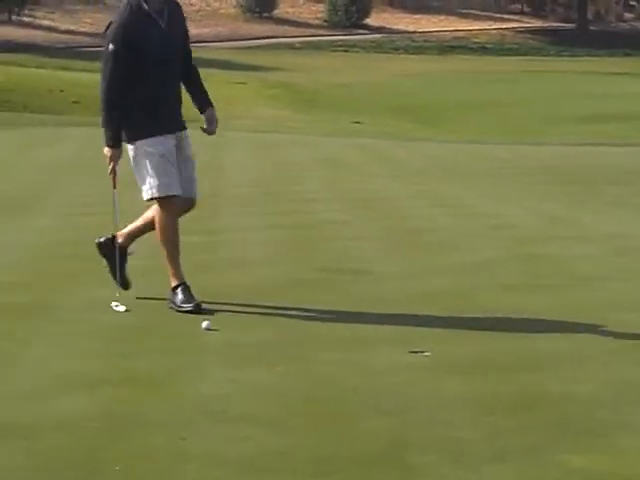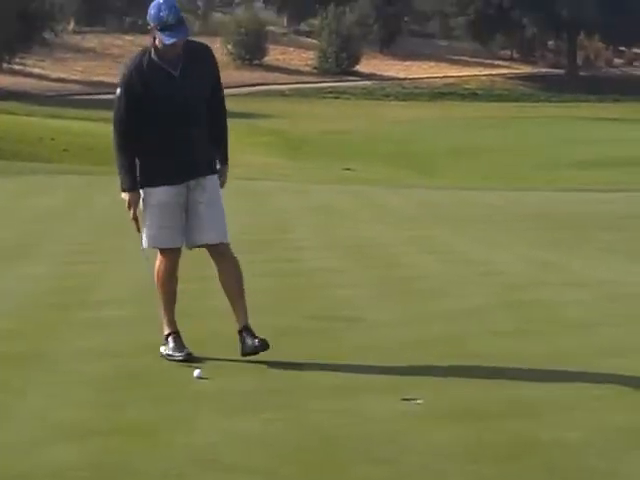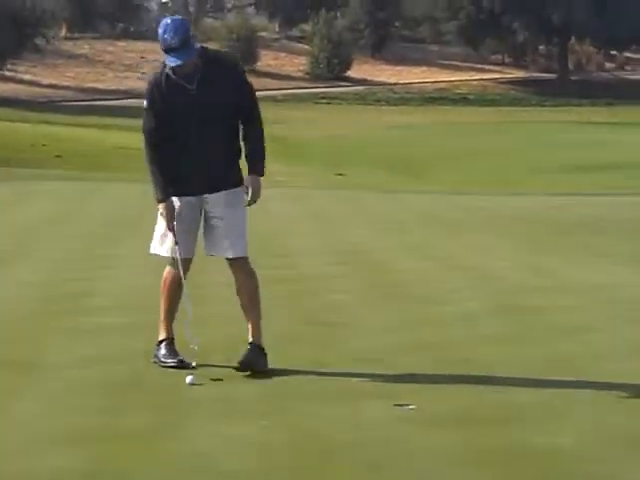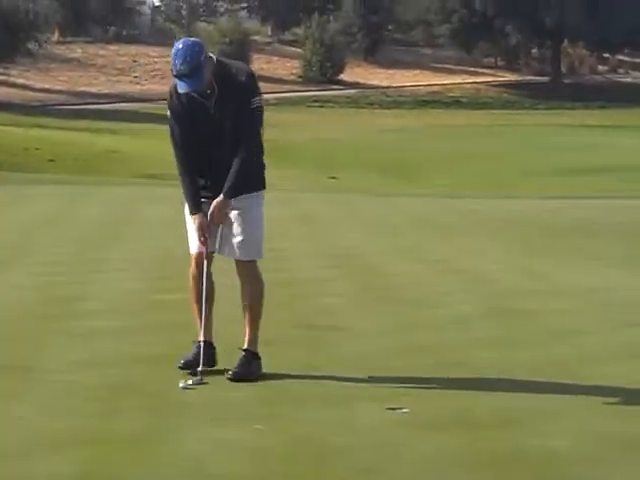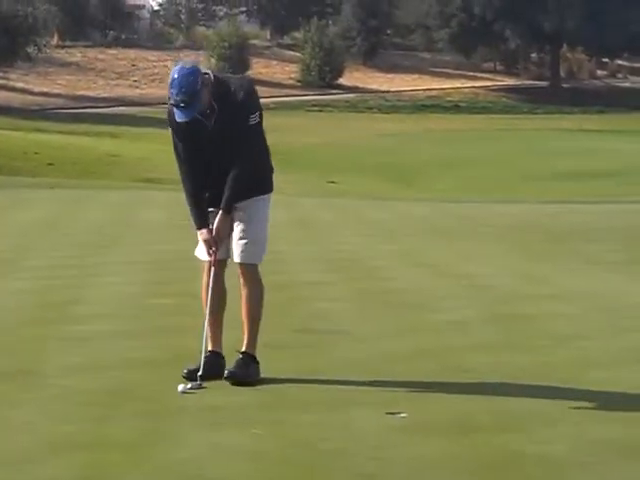
dt=0.3s
person 1, frame 1
right shoulder: (124, 26)
right elbow: (111, 88)
left wrist: (205, 105)
right wrist: (112, 141)
left hip: (174, 125)
right hip: (144, 130)
left knee: (183, 203)
right knee: (167, 202)
left ankle: (117, 243)
right ankle: (177, 284)
person 1, frame 2
left shoulder: (203, 56)
right shoulder: (136, 72)
left elbow: (216, 109)
right elbow: (123, 131)
left wrist: (222, 160)
right wrist: (128, 185)
left hip: (202, 170)
right hip: (158, 178)
left knee: (219, 249)
right knee: (168, 251)
left ankle: (245, 328)
right ankle: (170, 334)
person 1, frame 3
left shoulder: (227, 69)
right shoulder: (158, 85)
left elbow: (251, 121)
right elbow: (154, 144)
left wrist: (256, 171)
right wrist: (162, 196)
left hip: (225, 185)
right hip: (180, 188)
left knee: (238, 260)
right knee: (177, 262)
left ankle: (256, 345)
right ankle: (164, 341)
person 1, frame 4
left shoulder: (243, 81)
right shoulder: (178, 95)
left elbow: (248, 144)
right elbow: (183, 154)
left wrist: (225, 195)
right wrist: (194, 207)
left hip: (241, 187)
right hip: (202, 188)
left knee: (246, 264)
right knee: (200, 259)
left ankle: (251, 352)
right ankle: (206, 343)
person 1, frame 5
left shoulder: (242, 95)
right shoulder: (178, 111)
left elbow: (245, 160)
right elbow: (188, 169)
left wrist: (226, 213)
right wrist: (201, 222)
left hip: (248, 191)
right hip: (209, 195)
left knee: (247, 267)
right knee: (211, 267)
left ankle: (248, 356)
right ankle: (213, 353)
